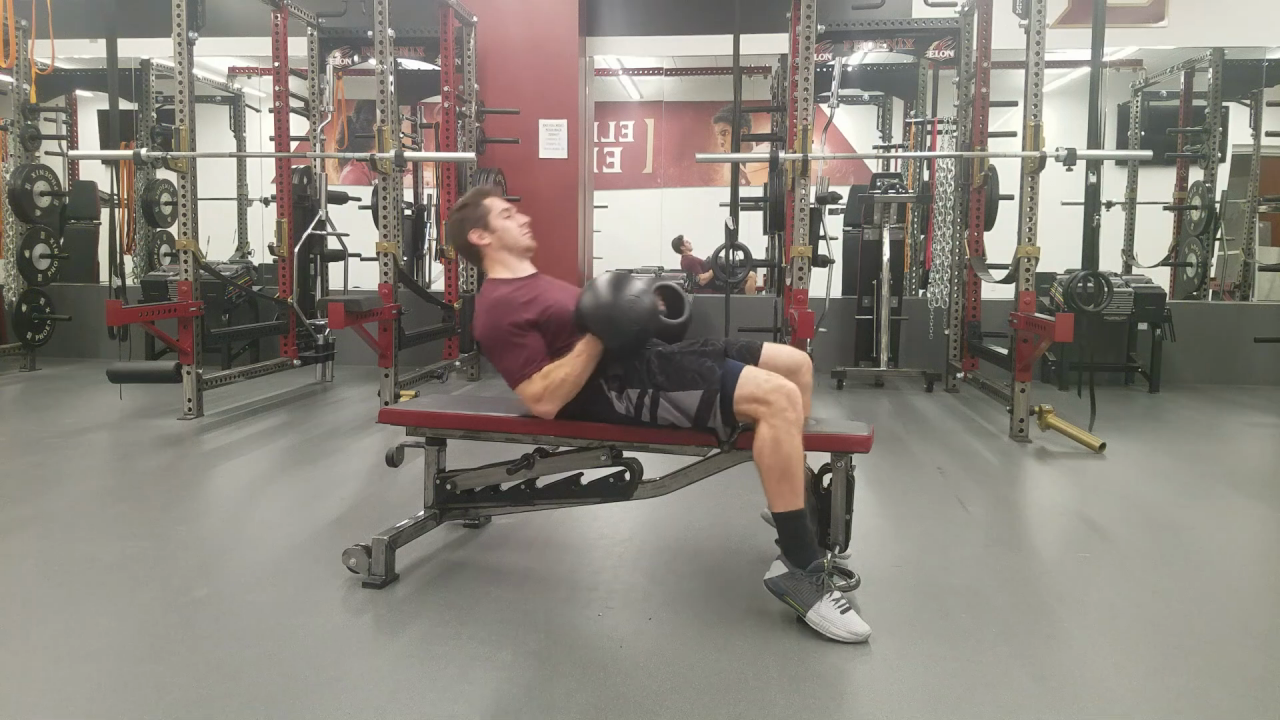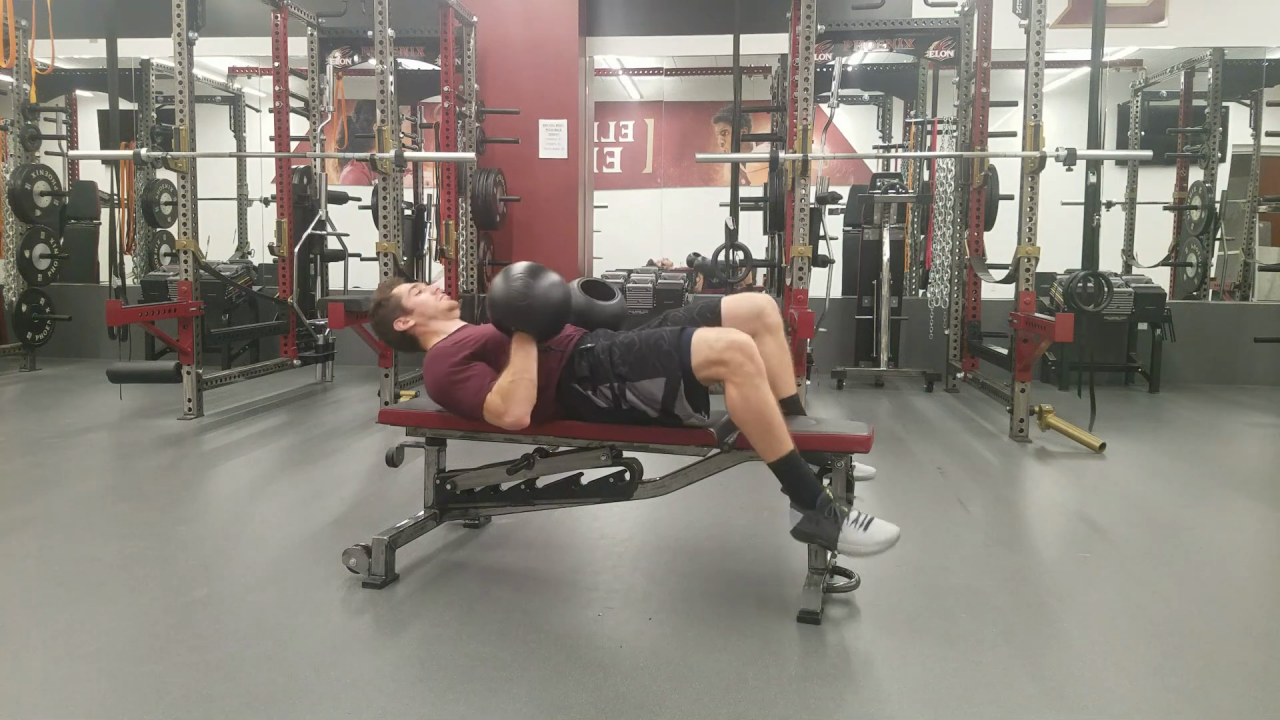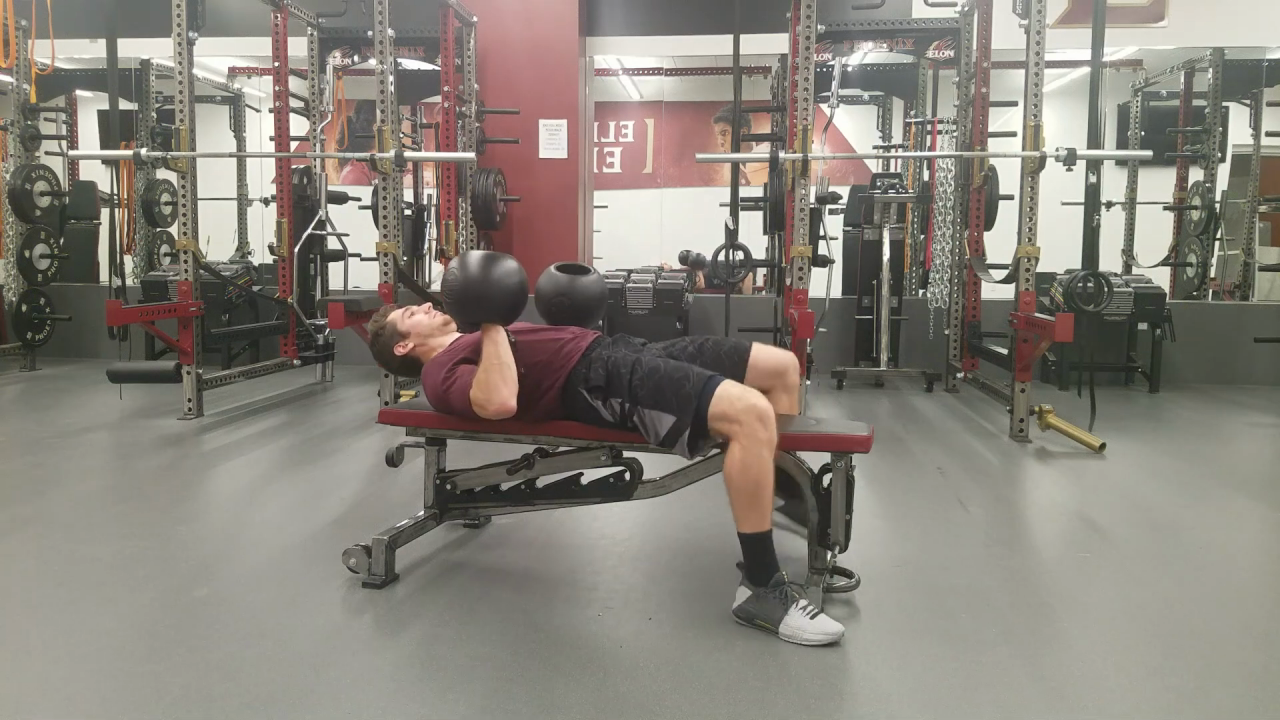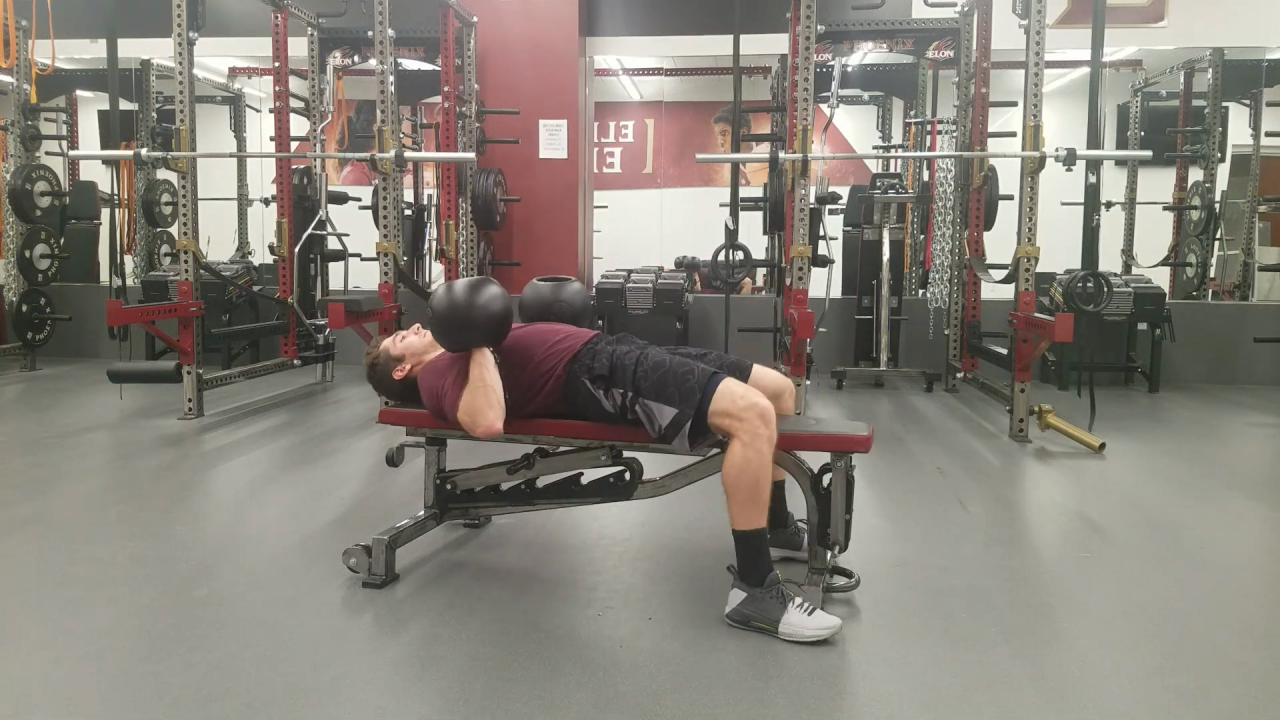
dt=0.4s
person 1, frame 1
left shoulder: (529, 283)
right shoulder: (497, 312)
right elbow: (544, 401)
right wrist: (600, 335)
left hip: (647, 353)
right hip: (623, 383)
left knee: (795, 363)
right knee: (779, 397)
left ankle: (790, 505)
right ankle: (799, 566)
person 1, frame 2
left shoulder: (471, 340)
right shoulder: (444, 366)
right elbow: (515, 414)
right wrist: (523, 333)
left hip: (610, 351)
right hip: (595, 381)
left knee: (759, 309)
right knee: (736, 350)
left ankle: (806, 451)
right ankle: (814, 508)
person 1, frame 3
left shoulder: (468, 346)
right shoulder: (441, 371)
right elbow: (501, 402)
right wrist: (491, 324)
left hip: (617, 351)
right hip: (602, 382)
left knee: (781, 366)
right knee: (751, 415)
right ankle: (761, 587)
person 1, frame 4
left shoulder: (460, 352)
right shoulder: (438, 375)
right elbow: (487, 422)
right wrist: (476, 342)
right hip: (600, 376)
left knee: (778, 391)
right knee: (753, 414)
left ankle: (778, 526)
right ankle: (755, 589)
